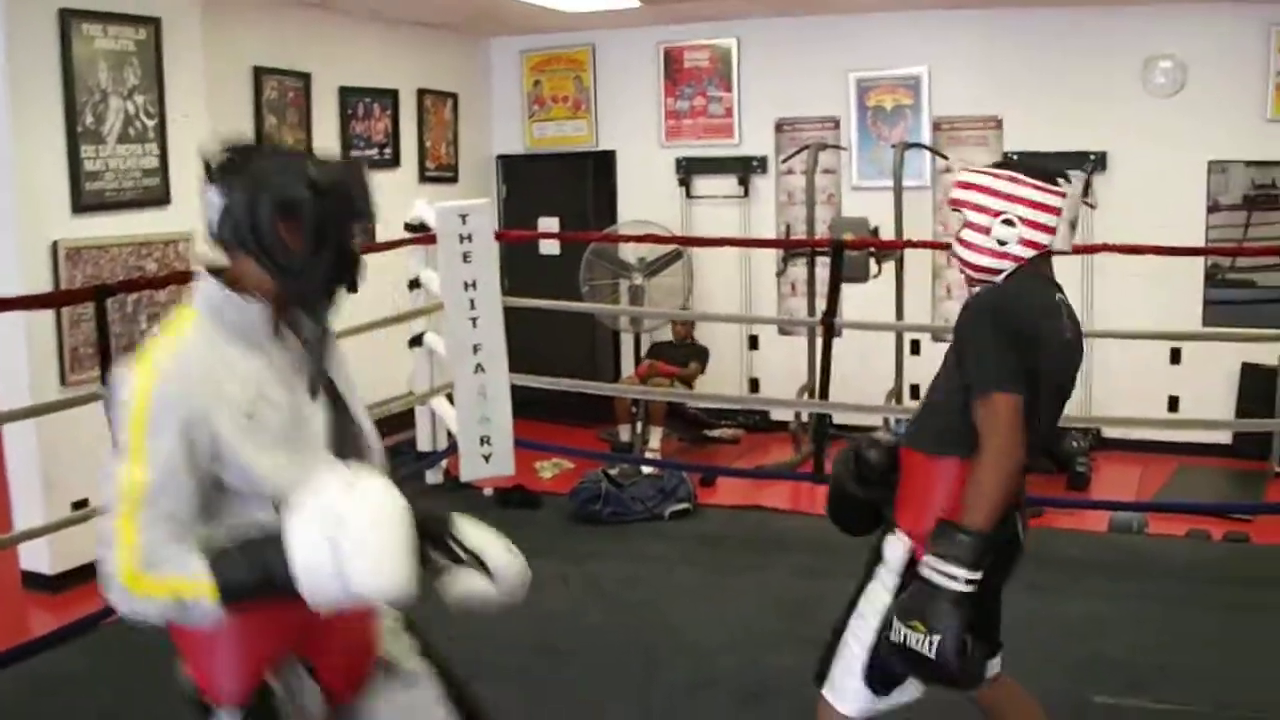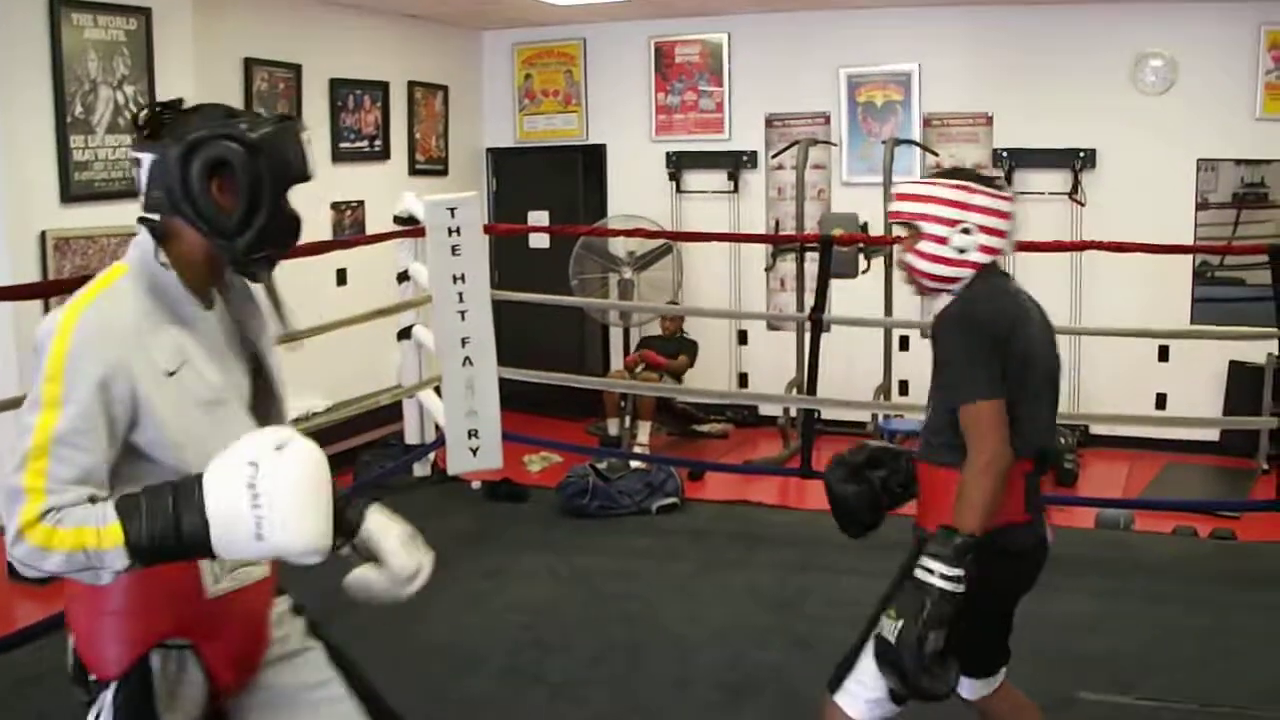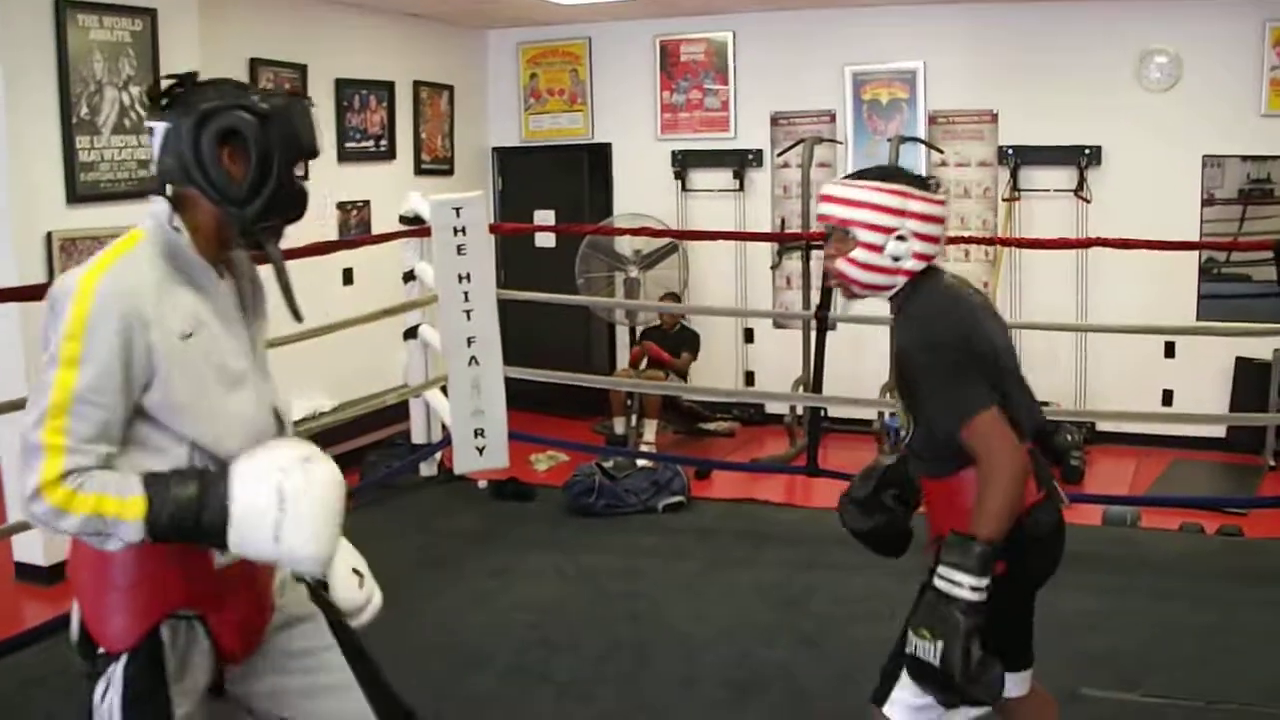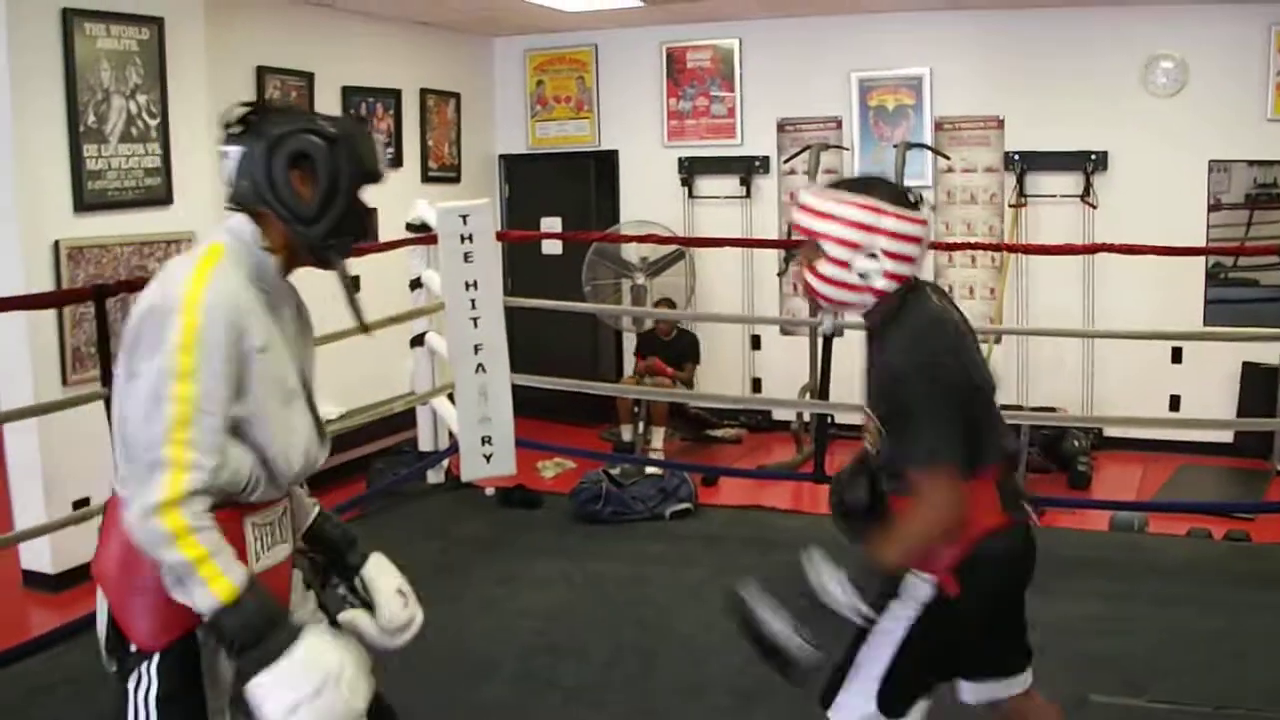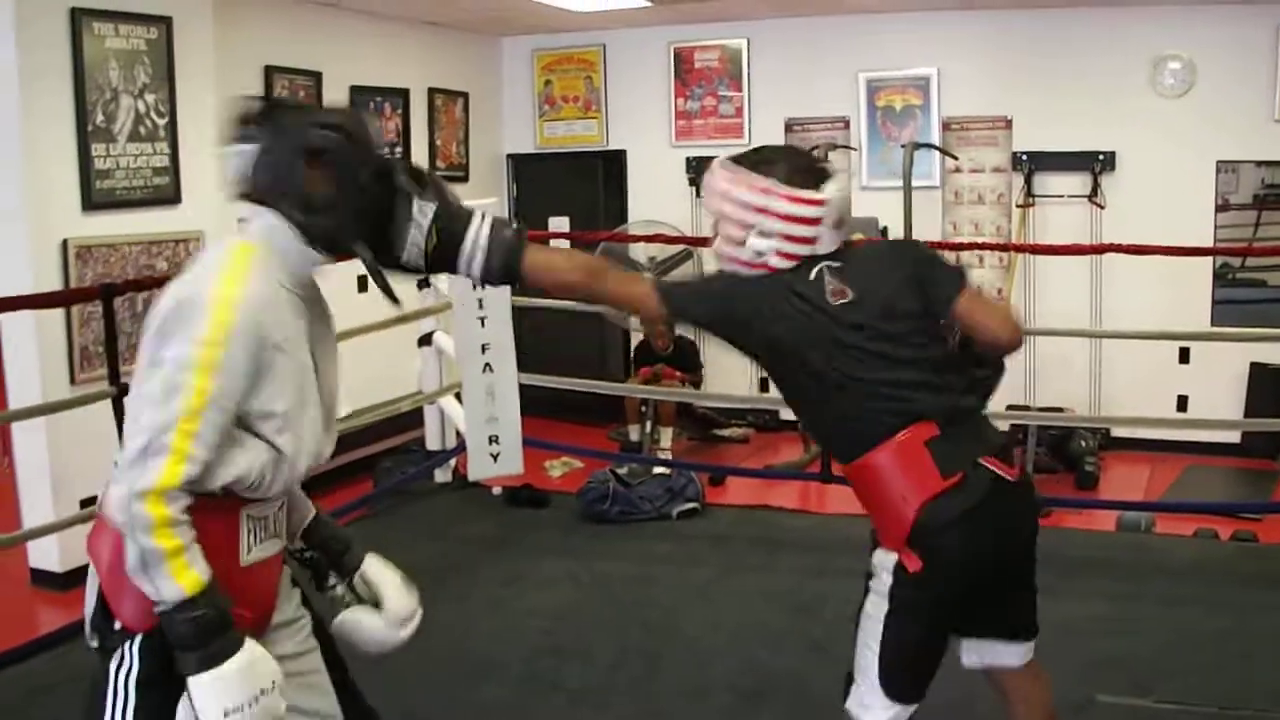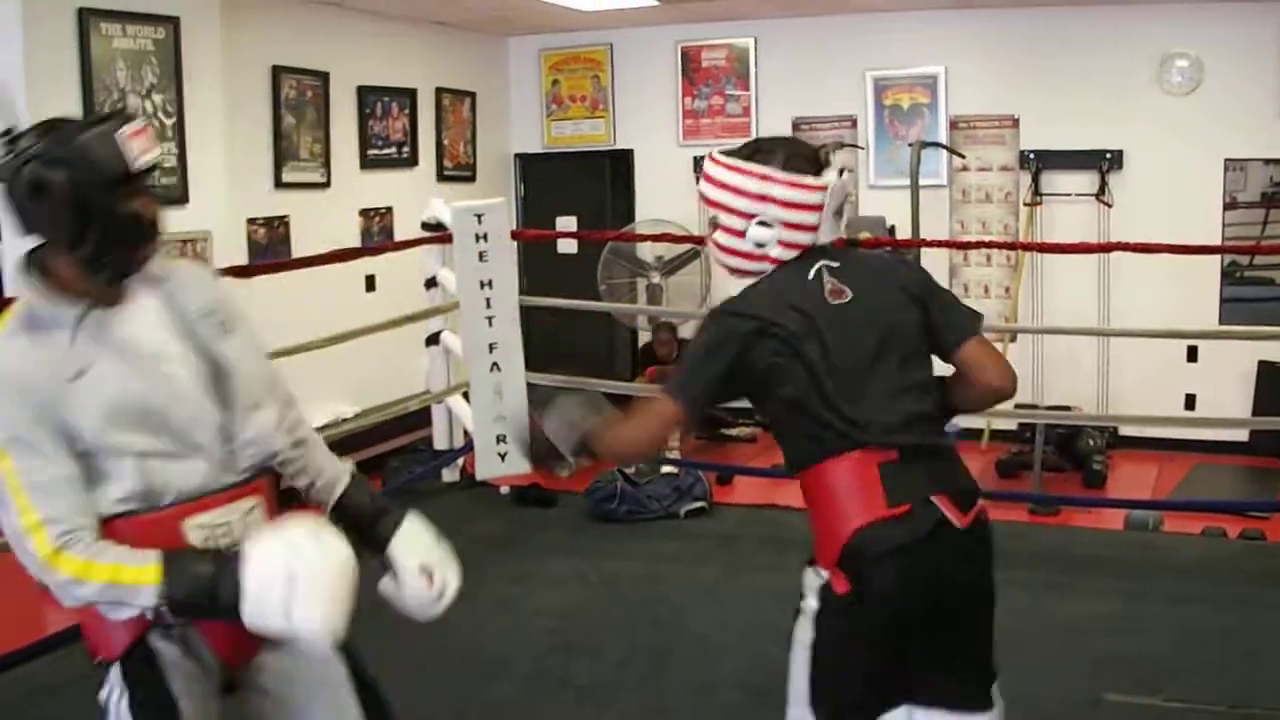
dt=0.2s
person 1, frame 1
left shoulder: (302, 331)
right shoulder: (172, 373)
right elbow: (135, 575)
left wrist: (429, 528)
right wrist: (281, 560)
left hip: (351, 626)
right hip: (253, 645)
person 1, frame 2
left shoulder: (234, 301)
right shoulder: (94, 330)
left wrist: (341, 514)
right wrist: (194, 515)
left hip: (250, 608)
right hip: (146, 628)
person 1, frame 3
left shoulder: (239, 276)
right shoulder: (111, 291)
right elbow: (54, 485)
left wrist: (314, 532)
right wrist: (212, 505)
left hip: (253, 577)
right hip: (150, 587)
person 1, frame 4
left shoulder: (274, 294)
right shoulder: (199, 298)
right elbow: (163, 502)
left wrist: (341, 550)
right wrist: (259, 634)
left hip: (265, 582)
right hip: (181, 583)
person 1, frame 5
left shoulder: (292, 290)
right shoulder: (226, 294)
right elbow: (145, 489)
left wrist: (334, 554)
right wrist: (207, 641)
left hip: (257, 566)
right hip: (163, 575)
person 1, frame 6
left shoulder: (185, 289)
left elbow: (279, 431)
right elbow: (58, 553)
left wrist: (378, 517)
right wrist: (220, 584)
left hip: (263, 561)
right hip: (159, 602)
person 2, frame 1
left shoulder: (997, 311)
right shoulder: (1054, 316)
left elbow: (1001, 446)
left wrist: (952, 569)
right wrist: (907, 460)
left hip: (937, 540)
right hip: (980, 539)
right knee: (980, 673)
person 2, frame 2
left shoulder: (969, 315)
right shoulder: (1021, 311)
left elbow: (987, 454)
left wrist: (939, 576)
right wrist: (906, 466)
left hip: (974, 546)
right hip: (1013, 537)
person 2, frame 3
left shoulder: (928, 330)
right shoulder: (947, 298)
left elbow: (1002, 460)
left wrist: (959, 583)
right wrist: (900, 475)
left hip: (1002, 537)
right hip: (1022, 526)
person 2, frame 4
left shoulder: (910, 357)
right shoulder: (921, 308)
left elbow: (938, 509)
left wrist: (844, 589)
right wrist: (877, 463)
left hip: (958, 558)
right hip: (997, 541)
person 2, frame 5
left shoulder: (759, 303)
right shoulder: (897, 261)
left elbow: (610, 285)
right elbow: (1001, 333)
left wrist: (492, 244)
right wrist: (944, 370)
left hip: (926, 529)
right hip: (1000, 495)
right knee: (1012, 659)
person 2, frame 6
left shoulder: (749, 318)
right shoulder: (898, 275)
left elbow: (635, 439)
right elbow: (995, 380)
left wrist: (574, 425)
left hip: (868, 554)
right hip: (953, 525)
